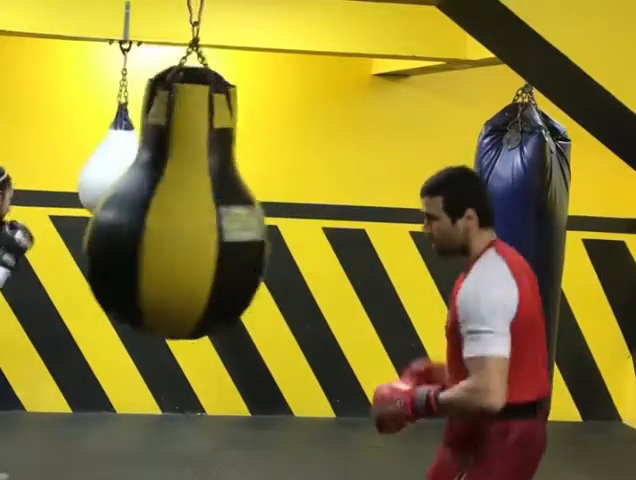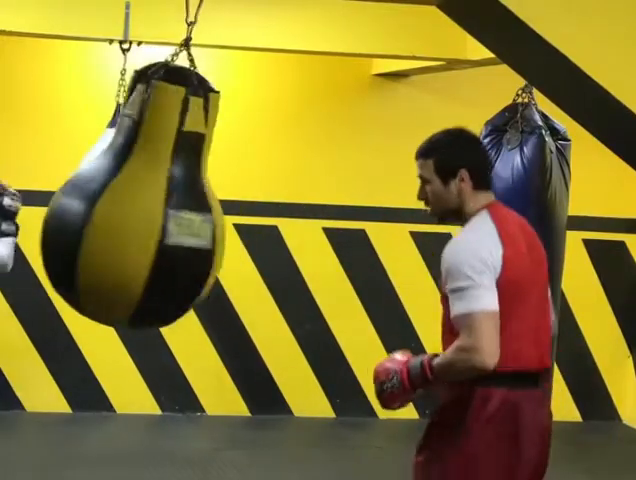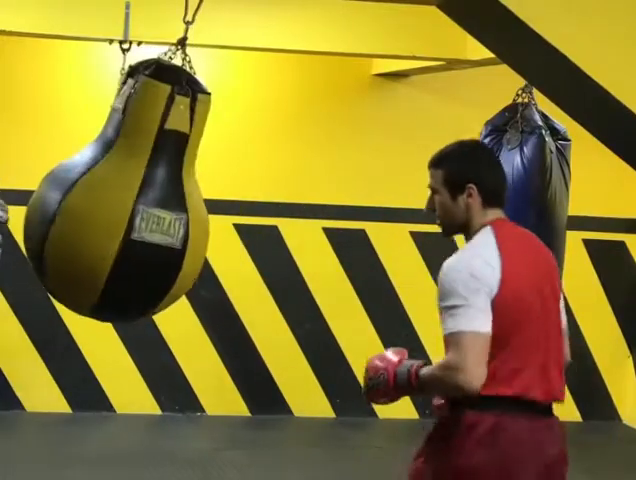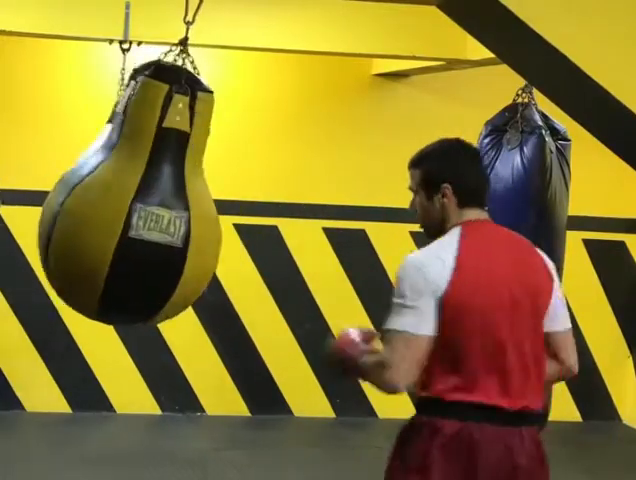
dt=0.2s
person 1, frame 1
left shoulder: (481, 286)
right shoulder: (505, 264)
left elbow: (488, 394)
left wrist: (418, 402)
right wrist: (445, 371)
left hip: (495, 436)
person 1, frame 2
left shoulder: (468, 246)
right shoulder: (521, 231)
left elbow: (479, 353)
right elbow: (545, 325)
left wrist: (416, 372)
left hip: (483, 408)
right hip: (532, 404)
person 1, frame 3
left shoulder: (466, 267)
right shoulder: (542, 256)
left elbow: (465, 374)
right elbow: (561, 355)
left wrist: (406, 376)
left hip: (480, 435)
right hip: (543, 436)
person 1, frame 4
left shoulder: (426, 265)
right shoulder: (536, 260)
left elbow: (395, 375)
right elbow: (566, 363)
left wrist: (358, 356)
left hip: (448, 442)
right hip: (521, 444)
